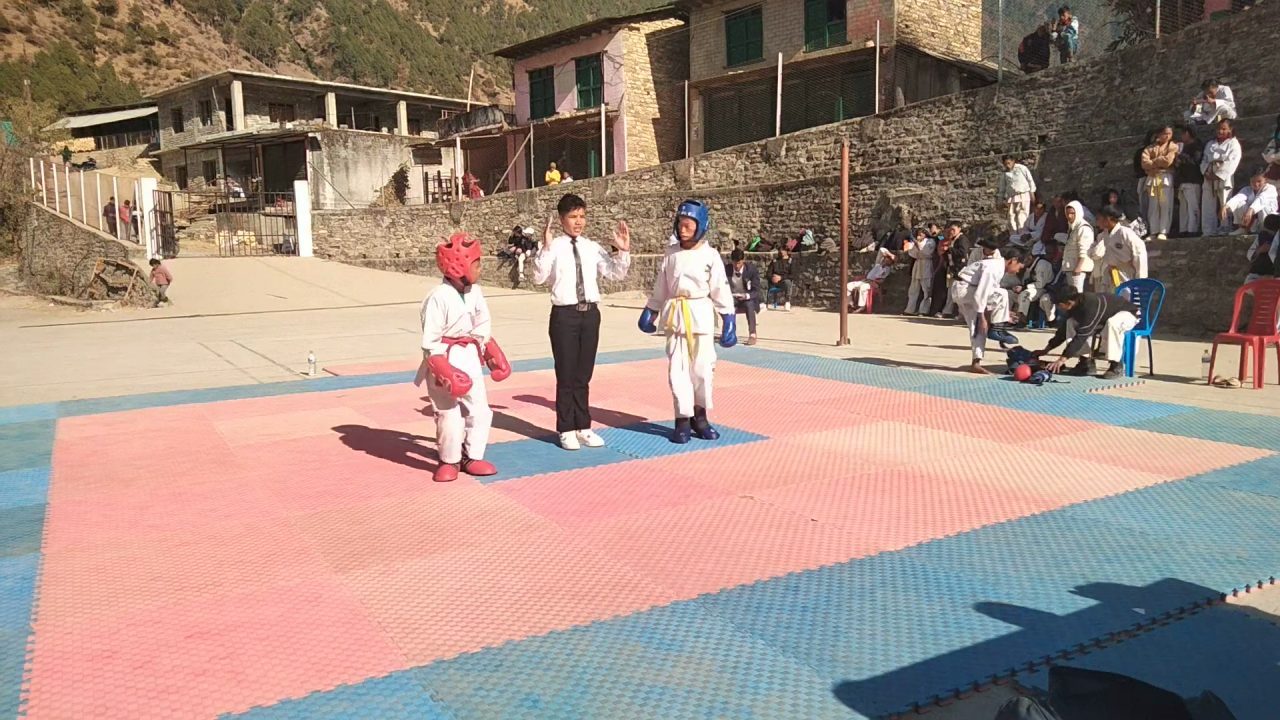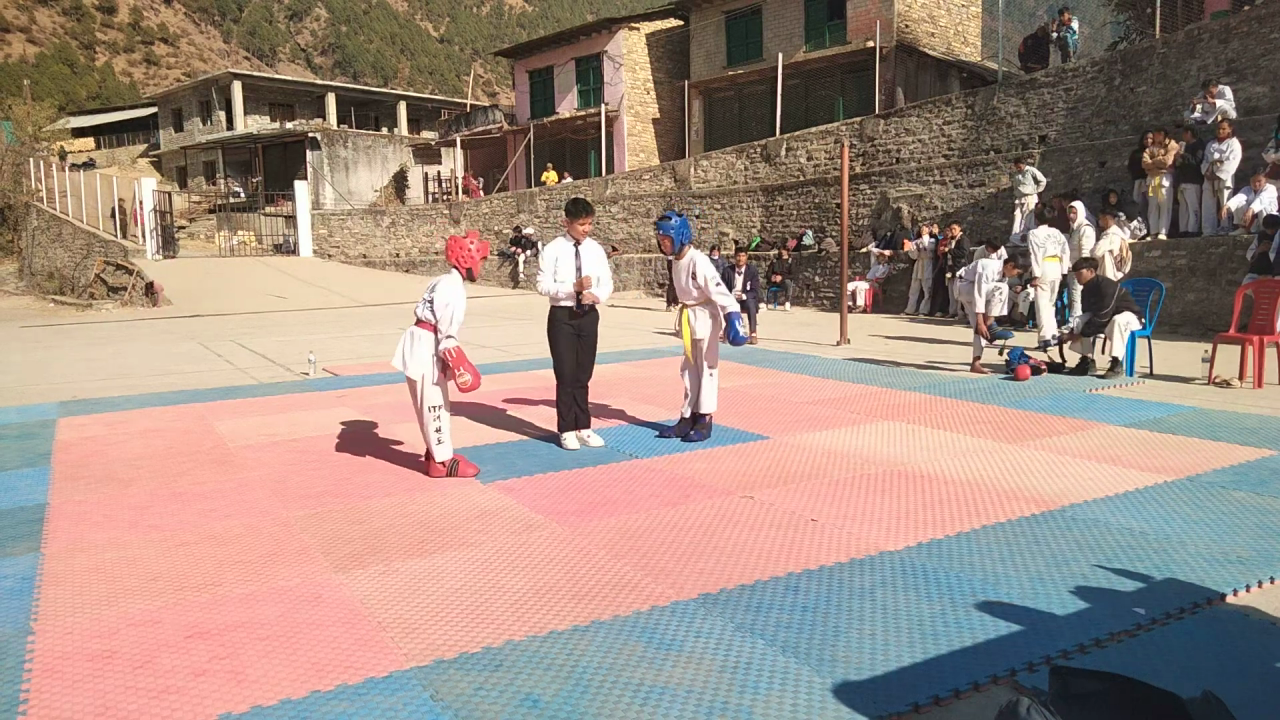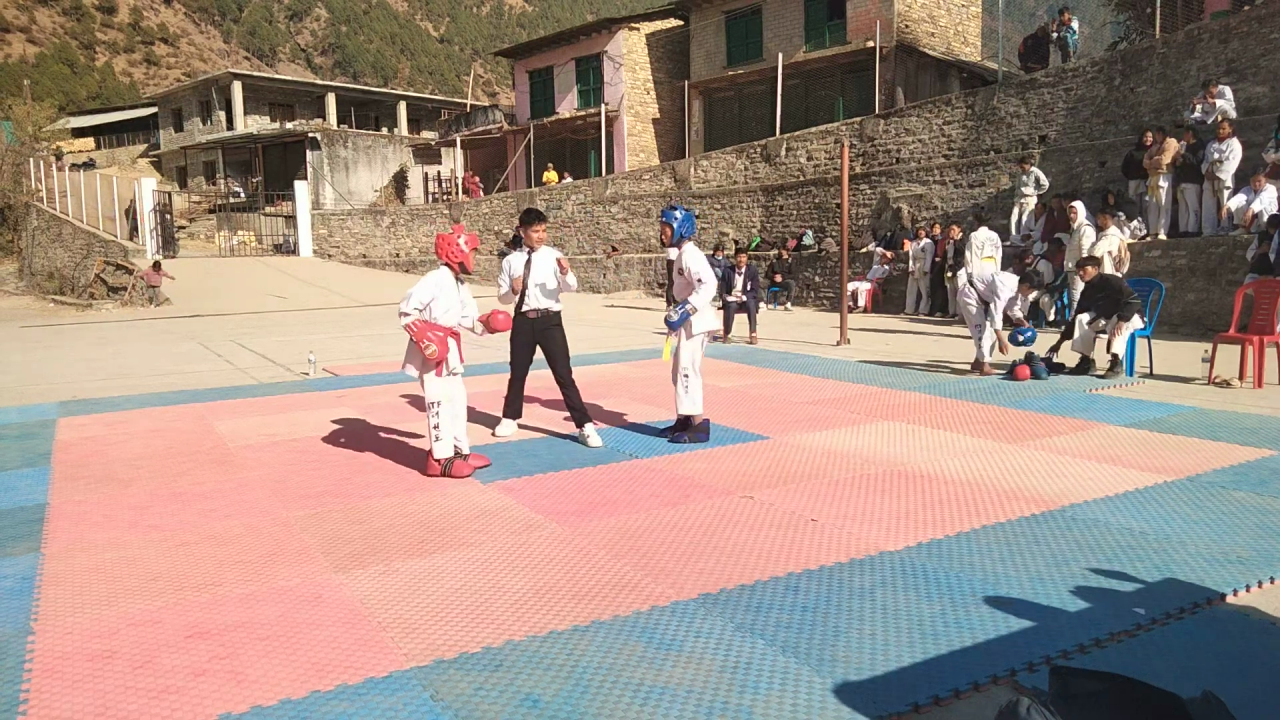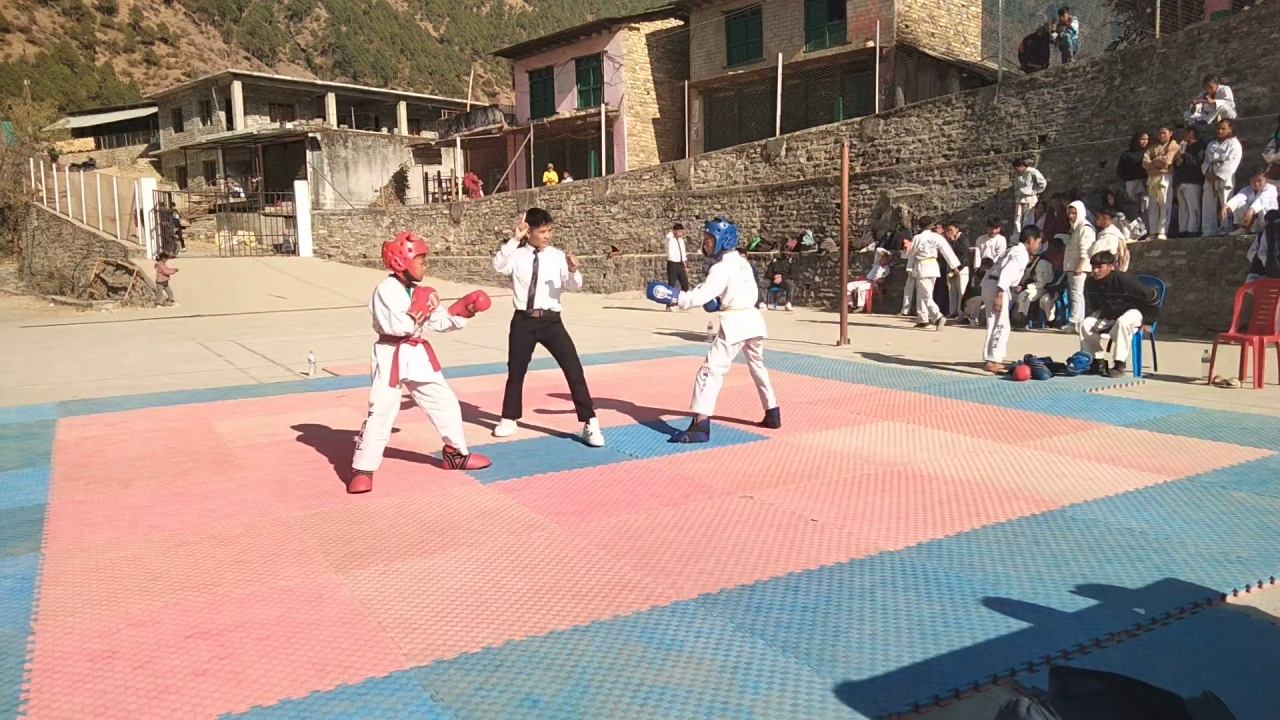
dt=1s
person 1, frame 1
left shoulder: (474, 292)
right shoulder: (439, 297)
left elbow: (481, 326)
right elbow: (430, 341)
left wrist: (493, 355)
right wrist: (446, 372)
left hip: (468, 357)
right hip: (444, 359)
left knee: (480, 411)
right knee: (449, 415)
left ankle: (472, 457)
right ankle: (449, 460)
person 1, frame 2
left shoulder: (446, 281)
right shoulder: (454, 288)
right elbow: (448, 331)
left wrist: (450, 361)
right wrist: (459, 365)
left hip: (420, 341)
right hip: (428, 346)
left knee: (430, 405)
right knee: (434, 405)
left ankle: (439, 453)
right ankle: (442, 461)
person 1, frame 3
left shoulder: (460, 284)
right shoulder: (434, 280)
left elbow: (468, 317)
right elbow: (406, 310)
left wrist: (487, 324)
right wrist: (423, 340)
left hip: (449, 346)
right hip: (432, 348)
left knee: (457, 400)
right knee: (439, 402)
left ankle: (459, 452)
right ankle: (440, 459)
person 1, frame 4
left shoulder: (418, 291)
right shoulder: (386, 290)
left elbow: (441, 321)
right elbow: (397, 326)
left wrist: (466, 309)
right wrist: (420, 309)
left hip: (418, 355)
right hip: (391, 357)
left knee: (445, 403)
right knee: (380, 413)
left ankle: (456, 454)
right ankle: (362, 470)
person 2, frame 1
left shoulder: (593, 248)
right shoulder: (554, 248)
left elbow: (616, 274)
right elbow: (539, 277)
left wrist: (623, 251)
right wrist: (546, 247)
left hip: (590, 313)
right hip: (565, 314)
left knee: (583, 375)
right knee: (566, 375)
left ankle: (583, 427)
right ankle: (566, 430)
person 2, frame 2
left shoulder: (596, 249)
right shoulder: (553, 249)
left elbow: (605, 281)
right elbow: (543, 285)
left wrist: (598, 295)
right wrist: (573, 287)
left hip: (588, 315)
right hip: (562, 316)
left knee: (583, 375)
right knee: (566, 375)
left ankle: (583, 428)
right ankle: (567, 430)
person 2, frame 3
left shoulder: (554, 256)
right shoulder: (511, 261)
left elbow: (571, 287)
right elbow: (502, 296)
left wrist: (565, 273)
right wrist: (513, 291)
left hip: (549, 320)
right hip: (523, 321)
left knee: (564, 374)
right knee: (517, 373)
left ankle: (585, 426)
right ankle: (510, 418)
person 2, frame 4
left shoulder: (557, 256)
right shoulder: (516, 256)
left elbow: (574, 286)
right elbow: (499, 266)
left wrist: (573, 271)
right wrist: (515, 238)
left hip: (550, 320)
right hip: (523, 320)
left knee: (573, 367)
right knee: (516, 372)
left ankle: (589, 423)
right ankle: (509, 419)
person 3, frame 1
left shoulder: (711, 255)
right shoulder: (671, 253)
left elbow: (722, 290)
right elbow: (661, 285)
left wrist: (728, 320)
right wrist: (650, 311)
left hip: (701, 314)
right hip: (675, 313)
left knee: (703, 367)
right knee: (677, 368)
left ankle: (700, 417)
right ankle: (683, 421)
person 3, frame 2
left shoulder: (698, 260)
right shoulder: (677, 260)
left elbow: (718, 290)
left wrist: (733, 317)
left hip: (705, 318)
right hip: (689, 318)
left knee: (706, 369)
right knee: (689, 370)
left ankle: (704, 421)
right ankle: (688, 419)
person 3, frame 3
left shoulder: (688, 255)
right shoulder: (687, 253)
left elbow: (707, 287)
right elbow: (705, 284)
left wrist: (684, 309)
left hip: (695, 320)
right hip: (691, 320)
left knee: (686, 369)
right knee: (682, 369)
left ankle: (698, 425)
right ankle: (684, 421)
person 3, frame 4
left shoulder: (722, 267)
right shoulder: (742, 262)
left elbow: (701, 296)
left wrist: (672, 296)
right wrist: (722, 301)
left hip: (734, 322)
right hip: (752, 319)
left knee: (711, 370)
right knee: (757, 367)
left ankle: (700, 426)
right ankle: (772, 415)
